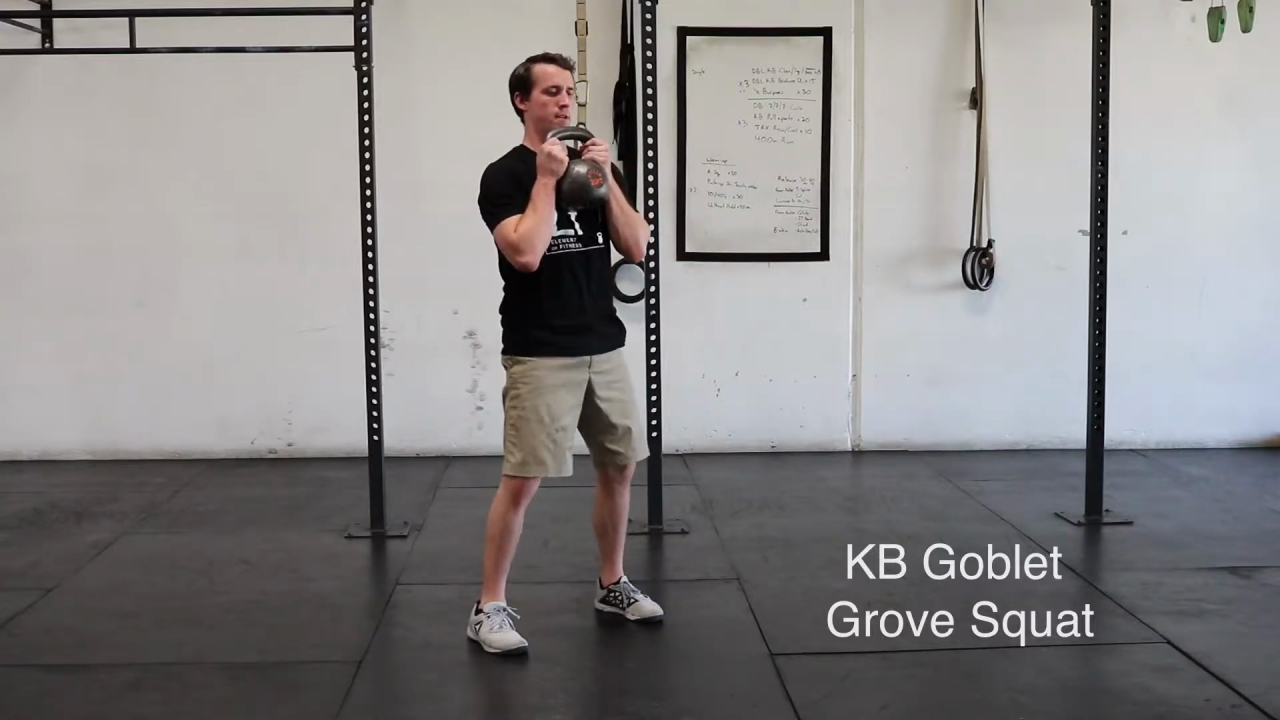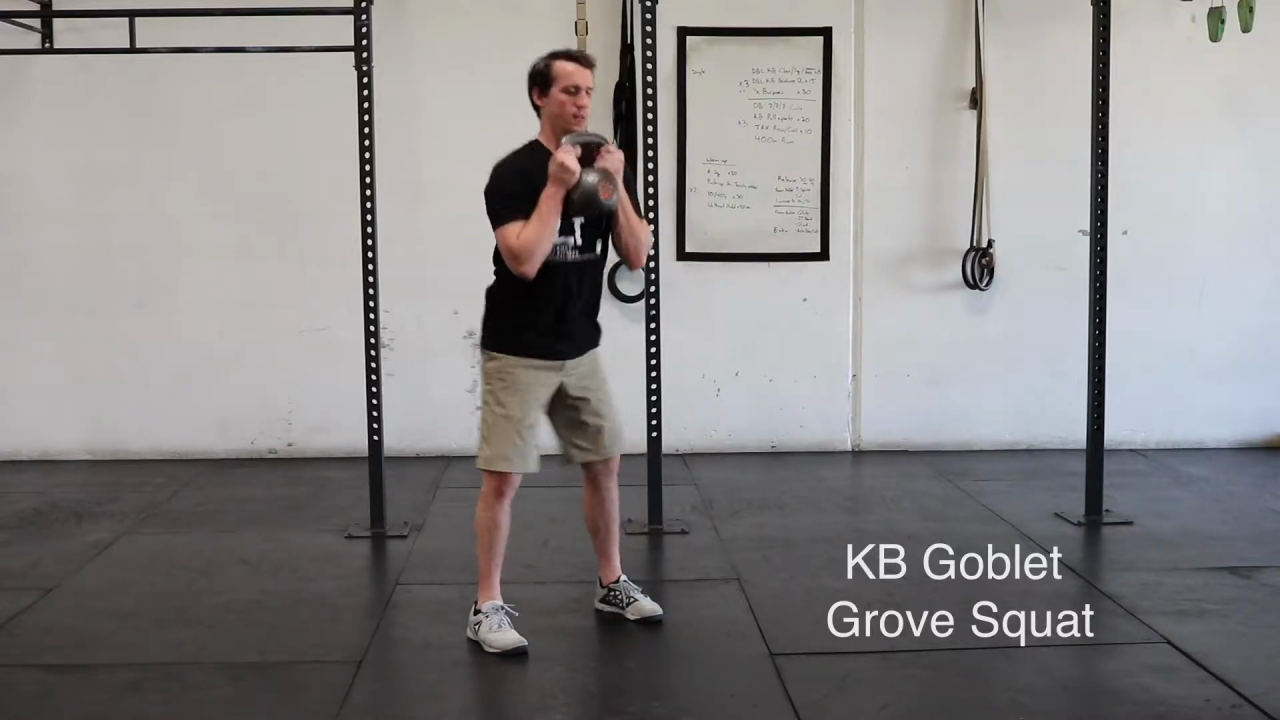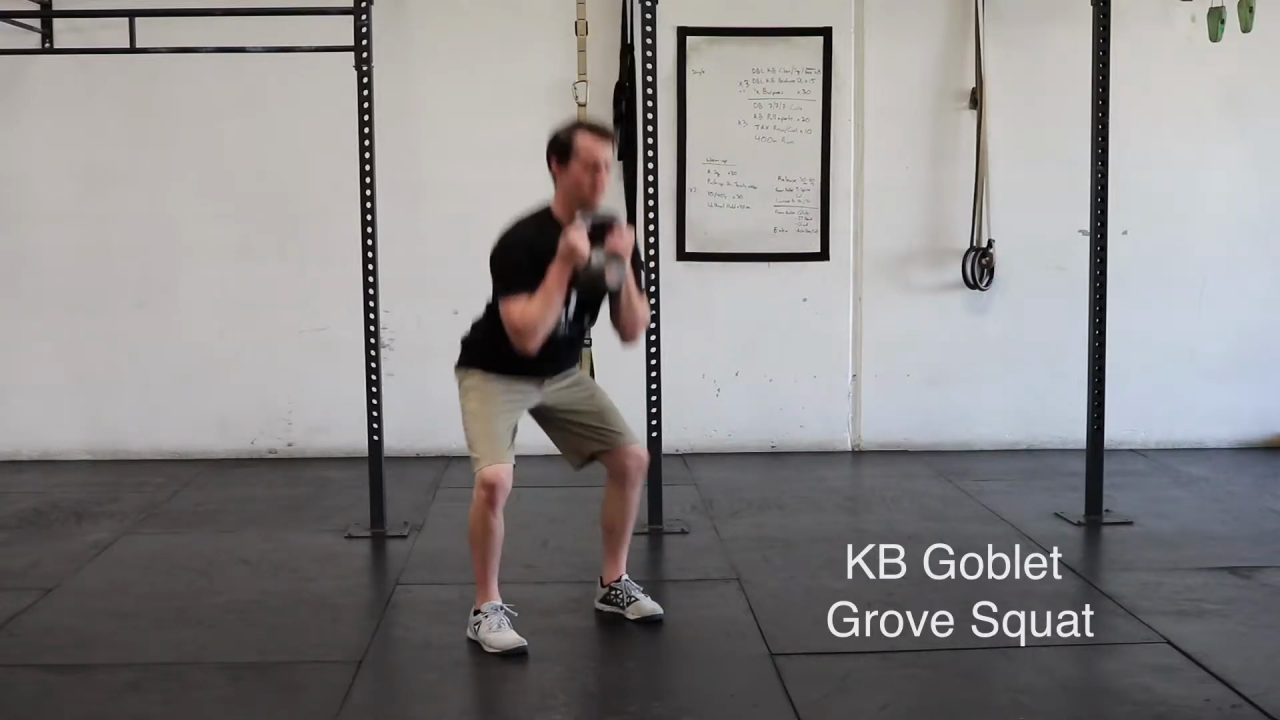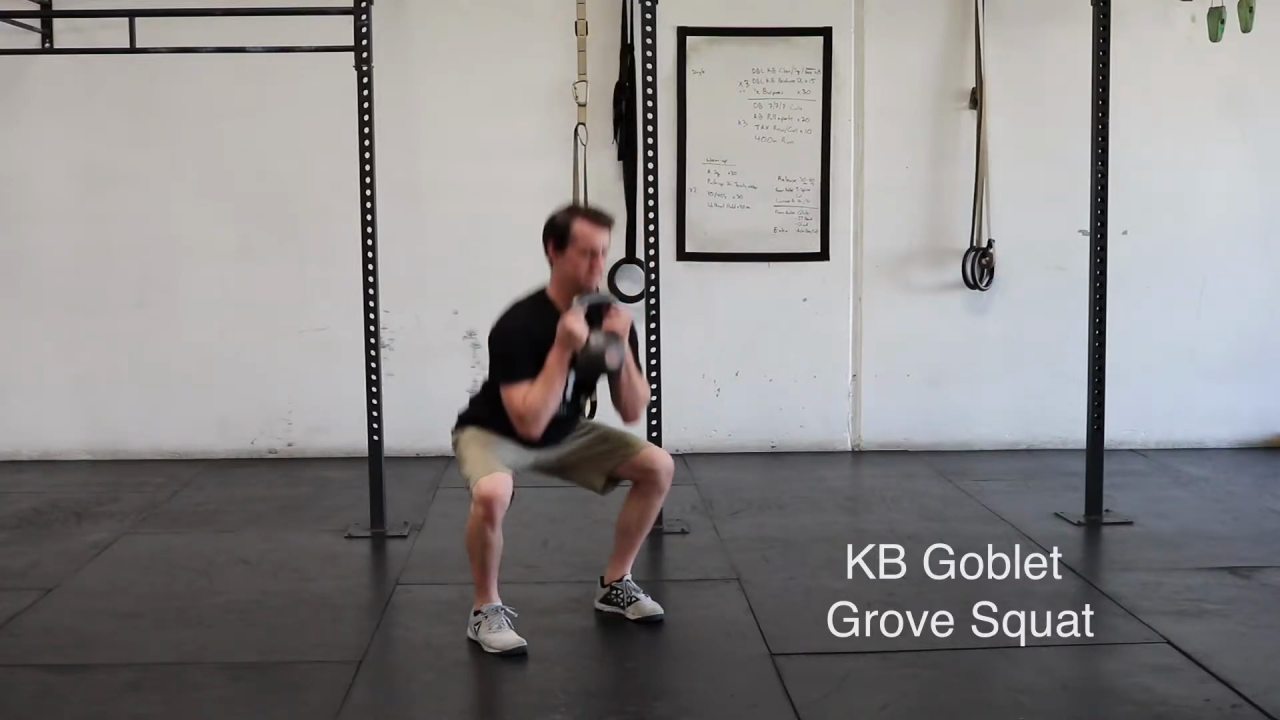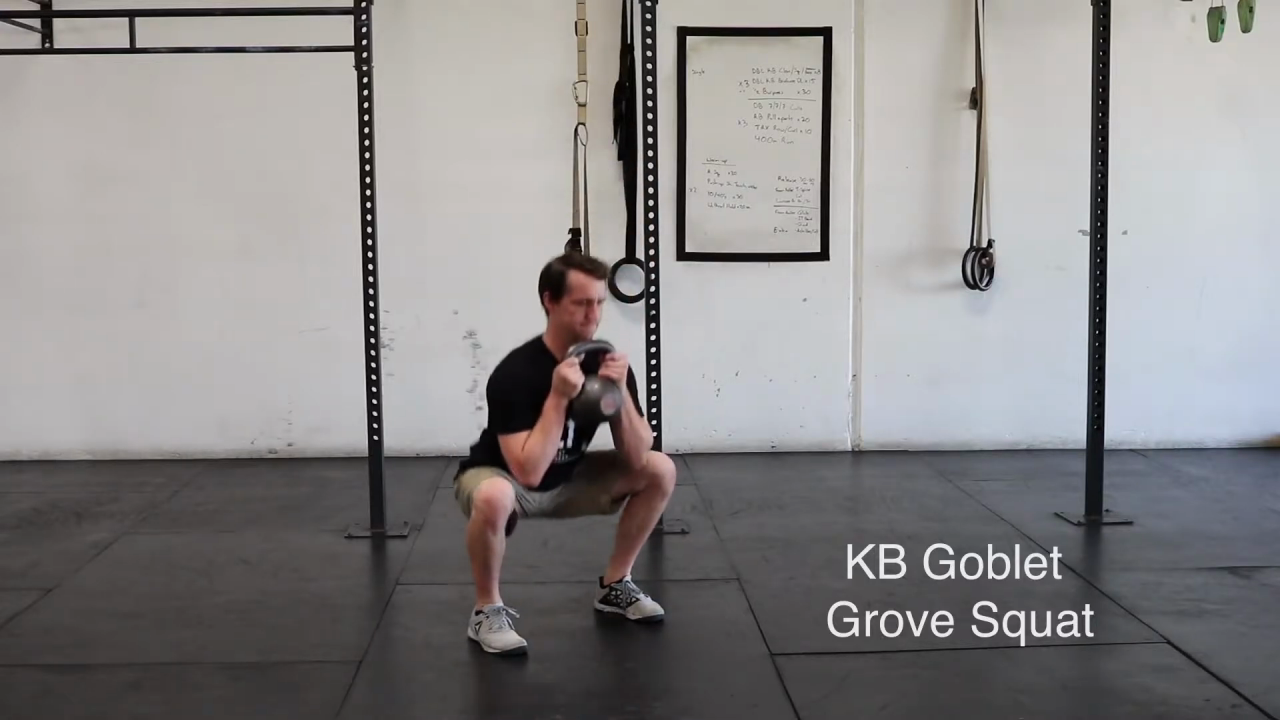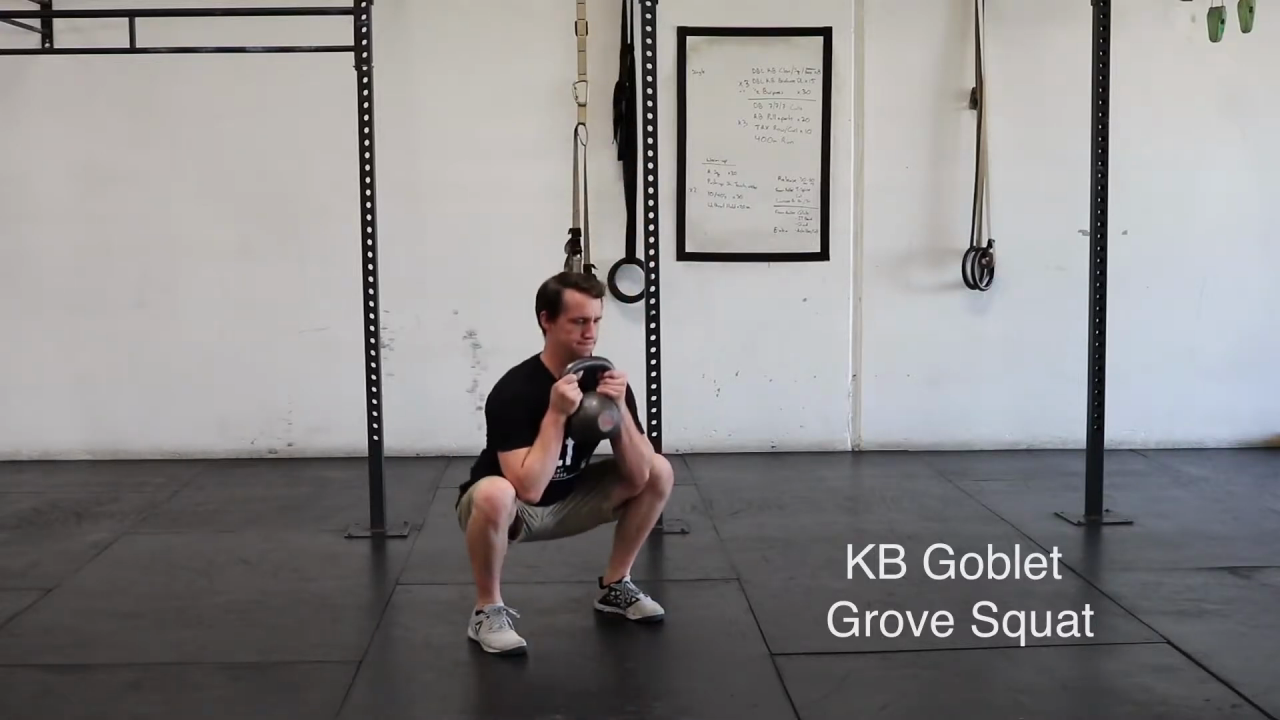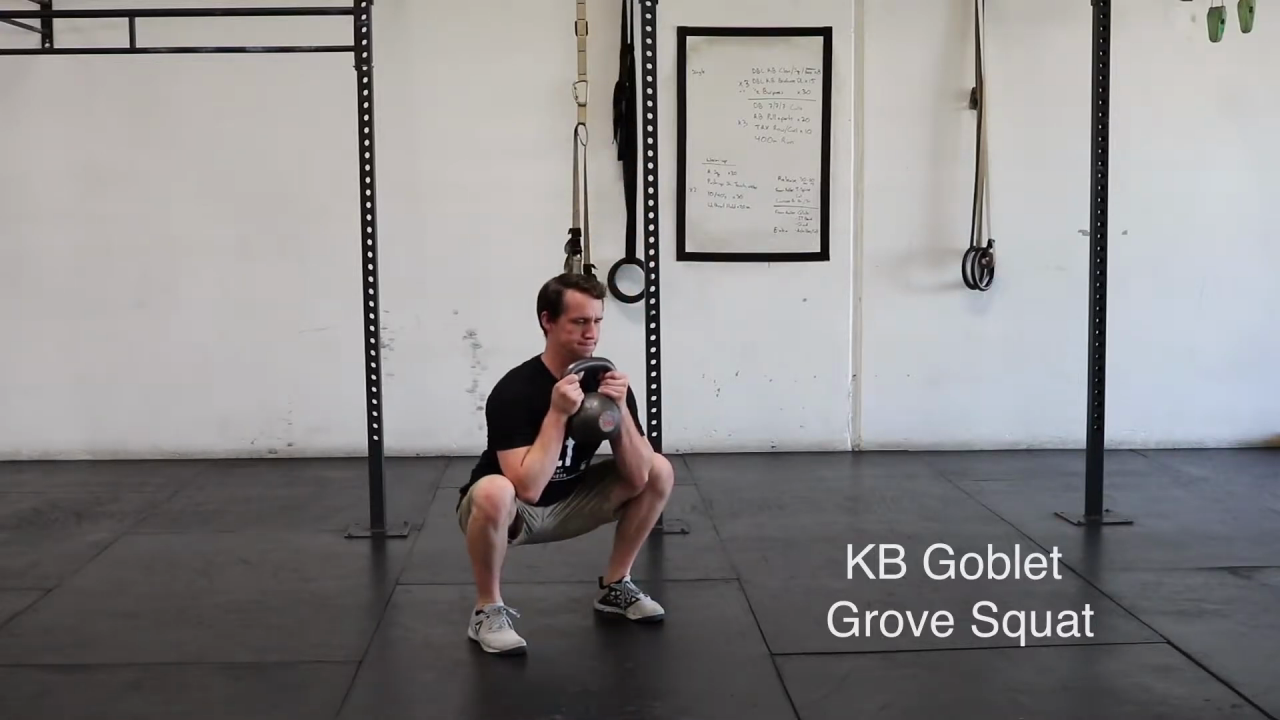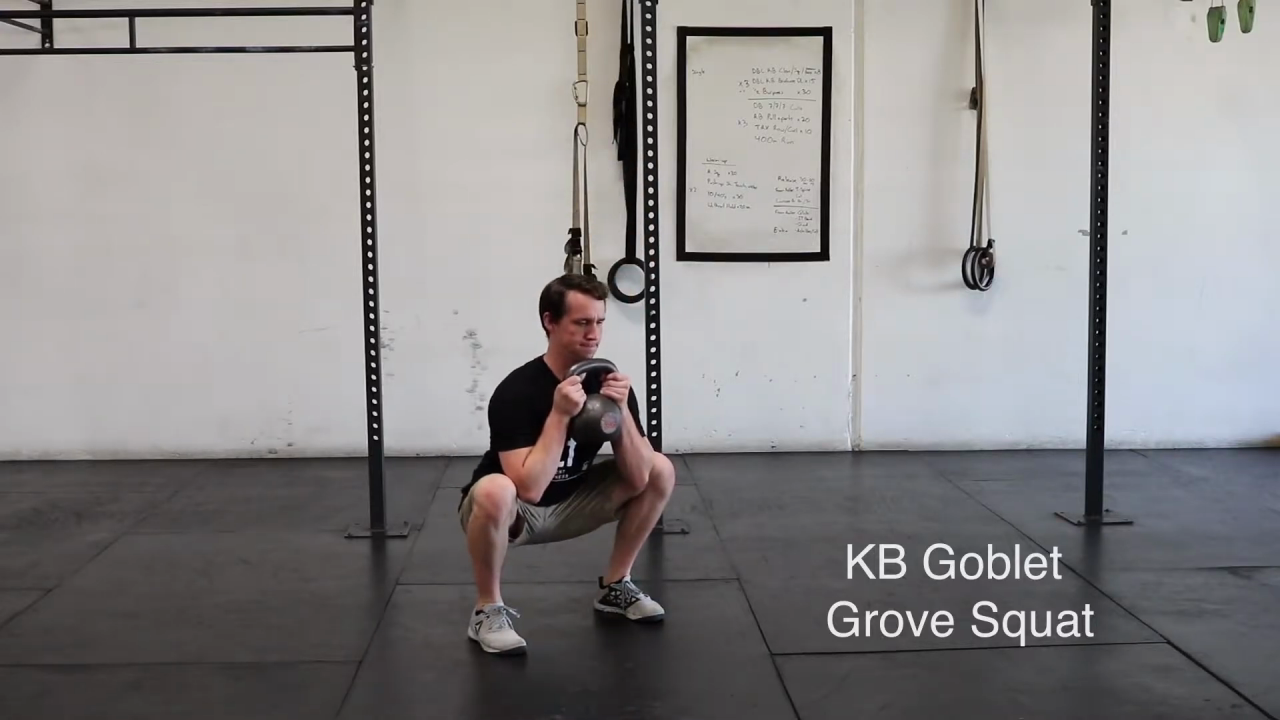
dt=0.2s
person 1, frame 1
left shoulder: (594, 164)
right shoulder: (506, 175)
left elbow: (636, 248)
right elbow: (524, 253)
left wrist: (606, 179)
right wrist: (547, 179)
left hip: (604, 349)
right hip: (541, 356)
left knee: (619, 470)
right knee: (521, 483)
left ankle: (613, 586)
right ankle: (489, 607)
person 1, frame 2
left shoulder: (607, 166)
right shoulder: (515, 172)
left elbow: (636, 259)
right elbow: (522, 264)
left wrist: (617, 187)
right wrist: (556, 185)
left hip: (578, 353)
right hip: (516, 356)
left knee: (602, 465)
right knee: (503, 477)
left ankle: (611, 584)
right ankle: (487, 606)
person 1, frame 3
left shoulder: (612, 236)
right shoulder: (522, 241)
left elbow: (631, 334)
right elbow: (526, 340)
left wrist: (624, 267)
right wrist: (563, 264)
left hip: (560, 374)
right hip: (494, 373)
left knee: (631, 459)
right knee: (495, 479)
left ankle: (613, 584)
right ankle: (486, 608)
person 1, frame 4
left shoulder: (609, 317)
right shoulder: (519, 325)
left elbow: (633, 411)
right elbow: (528, 423)
left wrist: (621, 346)
right wrist: (562, 350)
left hip: (565, 434)
right hip: (495, 434)
left knee: (657, 466)
right knee: (492, 493)
left ankle: (614, 584)
right ankle: (486, 609)
person 1, frame 5
left shoulder: (608, 363)
right shoulder: (516, 373)
left elbow: (637, 459)
right elbow: (528, 473)
left wrist: (619, 391)
right wrist: (558, 397)
left hip: (567, 478)
right hip: (503, 481)
left knee: (660, 472)
right knee: (495, 497)
left ankle: (614, 585)
right ankle: (487, 610)
person 1, frame 6
left shoulder: (606, 380)
right shoulder: (514, 391)
left elbow: (638, 475)
right elbow: (528, 489)
left wrist: (618, 408)
right wrist: (556, 414)
left hip: (567, 499)
right hip: (508, 509)
left knee: (659, 474)
right knee: (495, 494)
left ankle: (615, 585)
right ankle: (488, 610)
person 1, frame 7
left shoulder: (607, 382)
right shoulder: (515, 391)
left elbow: (637, 477)
right elbow: (528, 488)
left wrist: (619, 408)
right wrist: (558, 414)
left hip: (568, 502)
right hip: (509, 510)
left knee: (659, 473)
right knee: (494, 492)
left ankle: (615, 585)
right ankle: (488, 609)
person 1, frame 8
left shoulder: (610, 382)
right shoulder: (517, 391)
left elbow: (637, 478)
right elbow: (529, 488)
left wrist: (621, 409)
right wrist: (560, 414)
left hip: (569, 502)
right hip: (512, 510)
left knee: (660, 472)
right knee: (495, 491)
left ankle: (615, 585)
right ankle: (488, 609)
